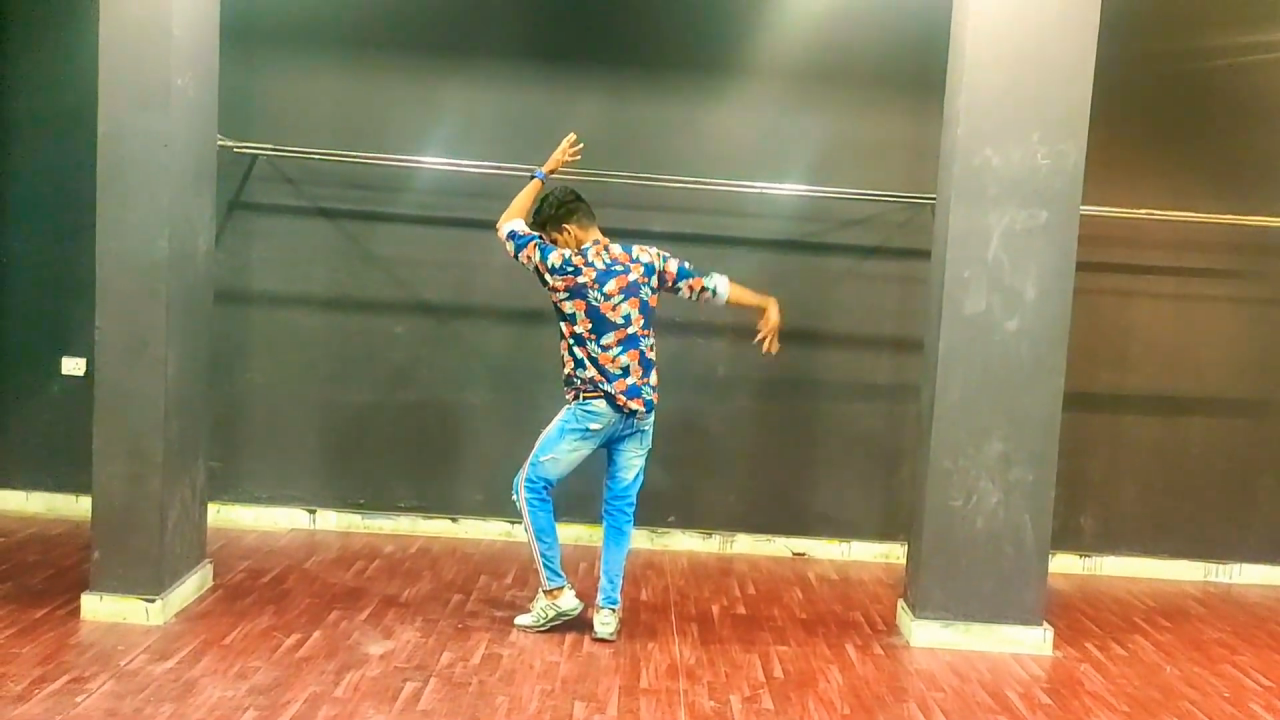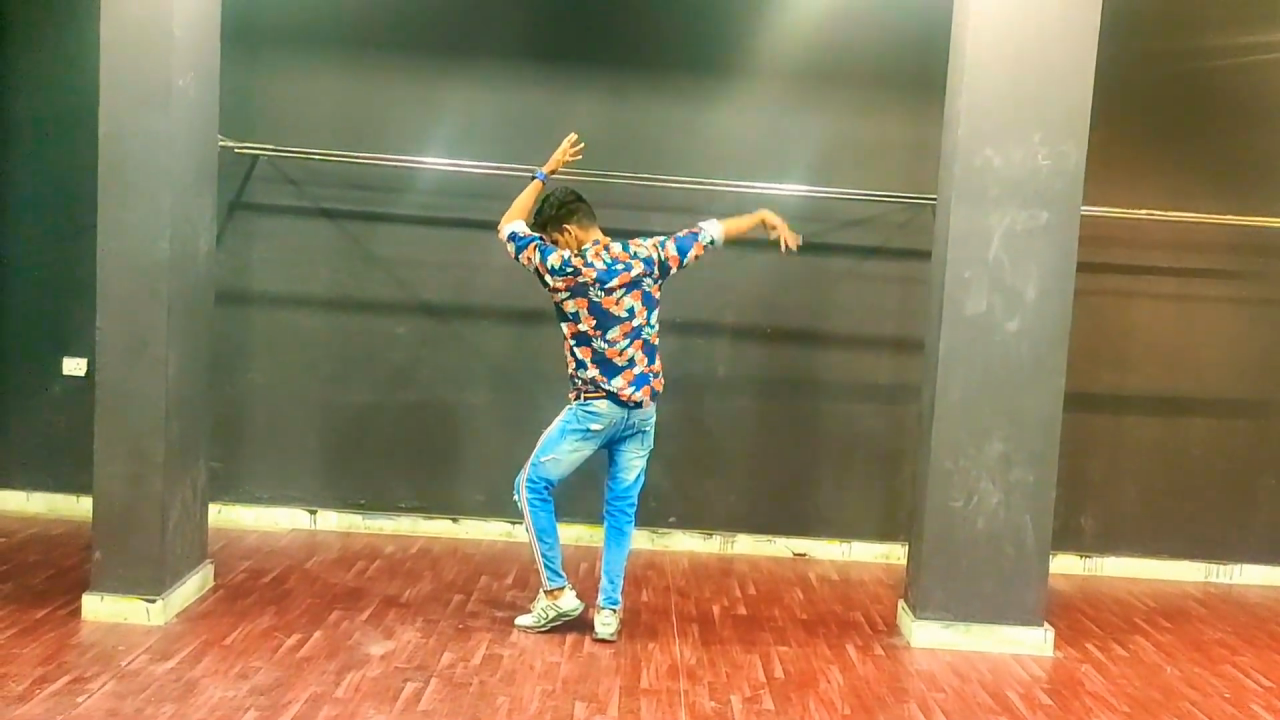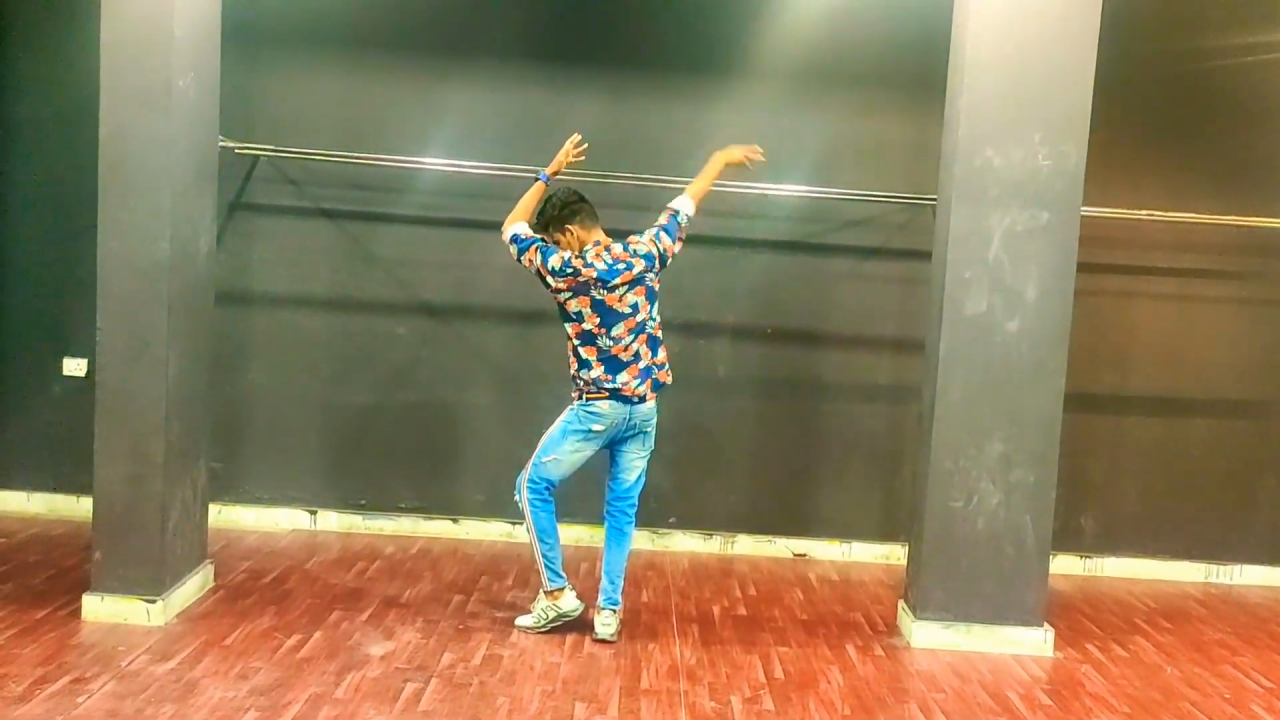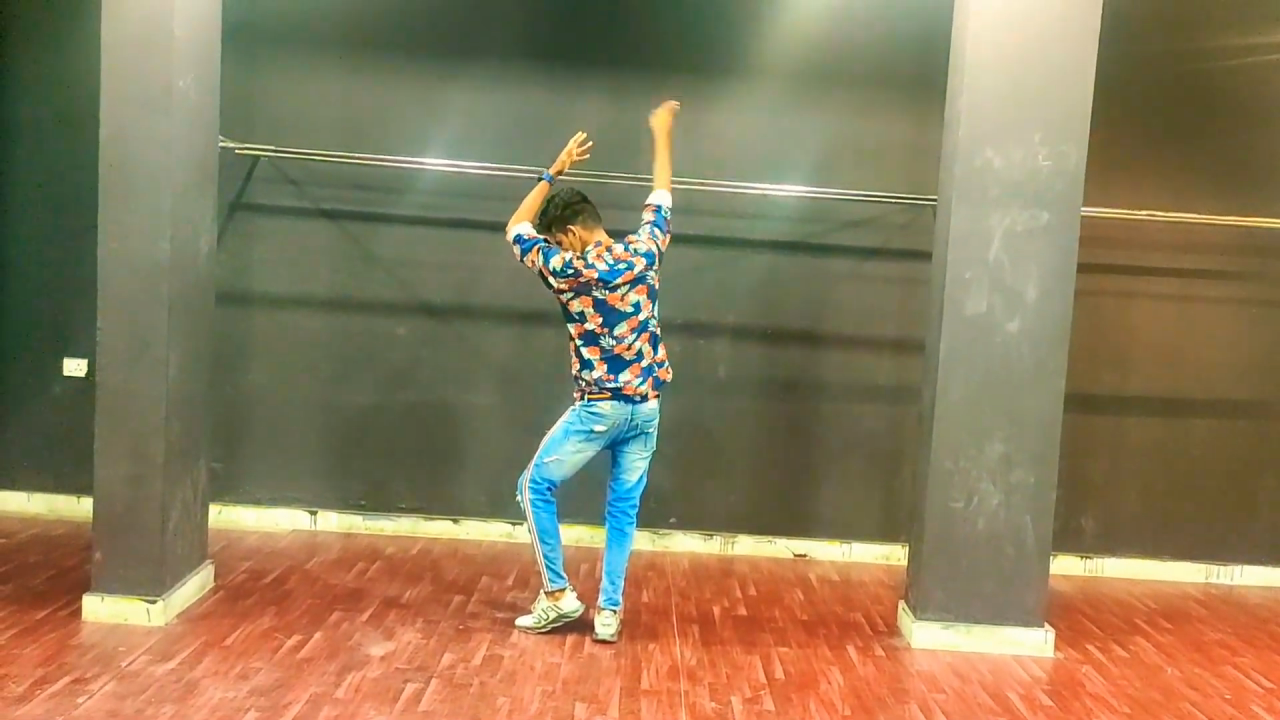
dt=0.2s
person 1, frame 1
left shoulder: (561, 266)
right shoulder: (648, 261)
left elbow: (509, 226)
right elbow: (709, 285)
left wrist: (544, 172)
right wrist: (767, 303)
left hip: (591, 408)
right hip: (641, 408)
left knee: (531, 486)
right knee: (620, 508)
left ankle: (556, 594)
right ankle: (608, 610)
person 1, frame 2
left shoulder: (563, 268)
right shoulder: (647, 255)
left elbow: (509, 227)
right elbow: (707, 233)
left wrist: (546, 172)
right wrist: (763, 216)
left hip: (594, 408)
right hip: (642, 408)
left knee: (532, 485)
right knee: (622, 508)
left ankle: (557, 594)
right ankle: (609, 611)
person 1, frame 3
left shoulder: (564, 269)
right shoulder: (645, 253)
left elbow: (512, 228)
right elbow: (684, 206)
left wrist: (550, 173)
right wrist: (722, 158)
left hip: (596, 408)
right hip: (643, 409)
left knee: (534, 486)
right knee: (622, 509)
left ankle: (557, 594)
right ankle: (609, 611)
person 1, frame 4
left shoulder: (568, 269)
right shoulder: (643, 252)
left elbow: (518, 228)
right elbow: (659, 196)
left wrist: (555, 171)
right wrist: (661, 131)
left hip: (599, 409)
right hip: (646, 409)
left knee: (536, 487)
right knee: (623, 508)
left ankle: (559, 596)
right ankle: (609, 612)
